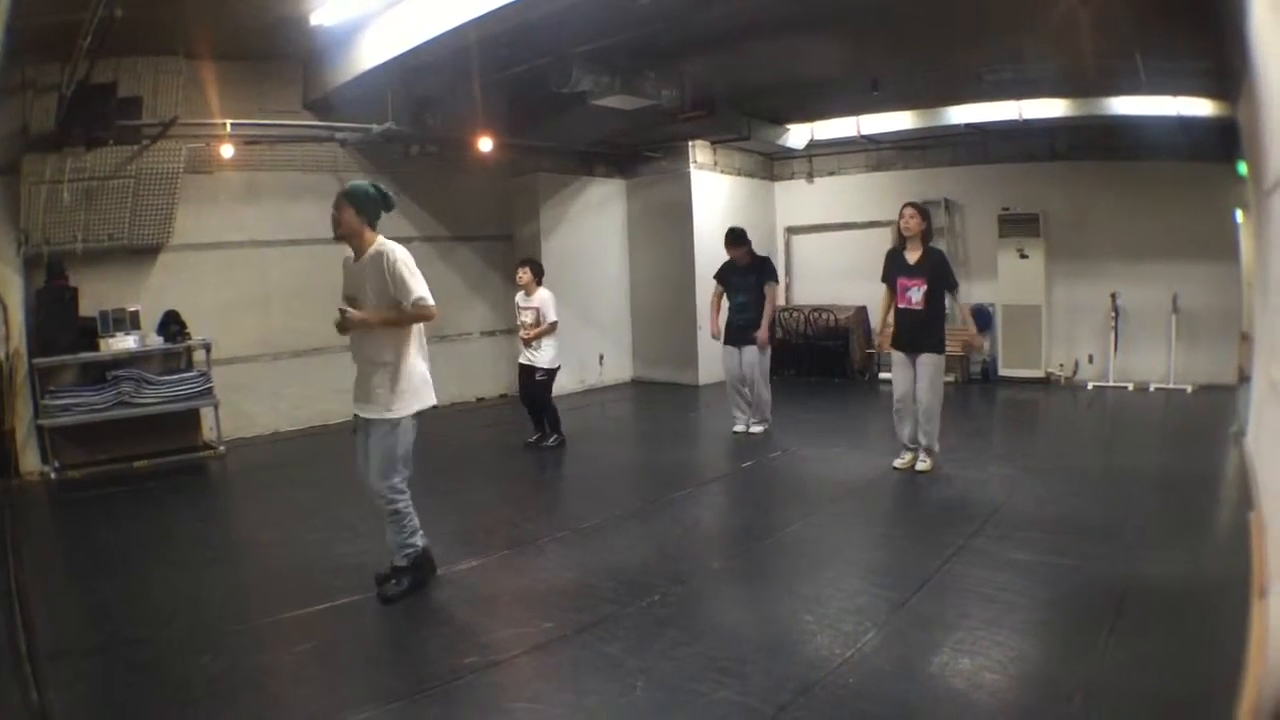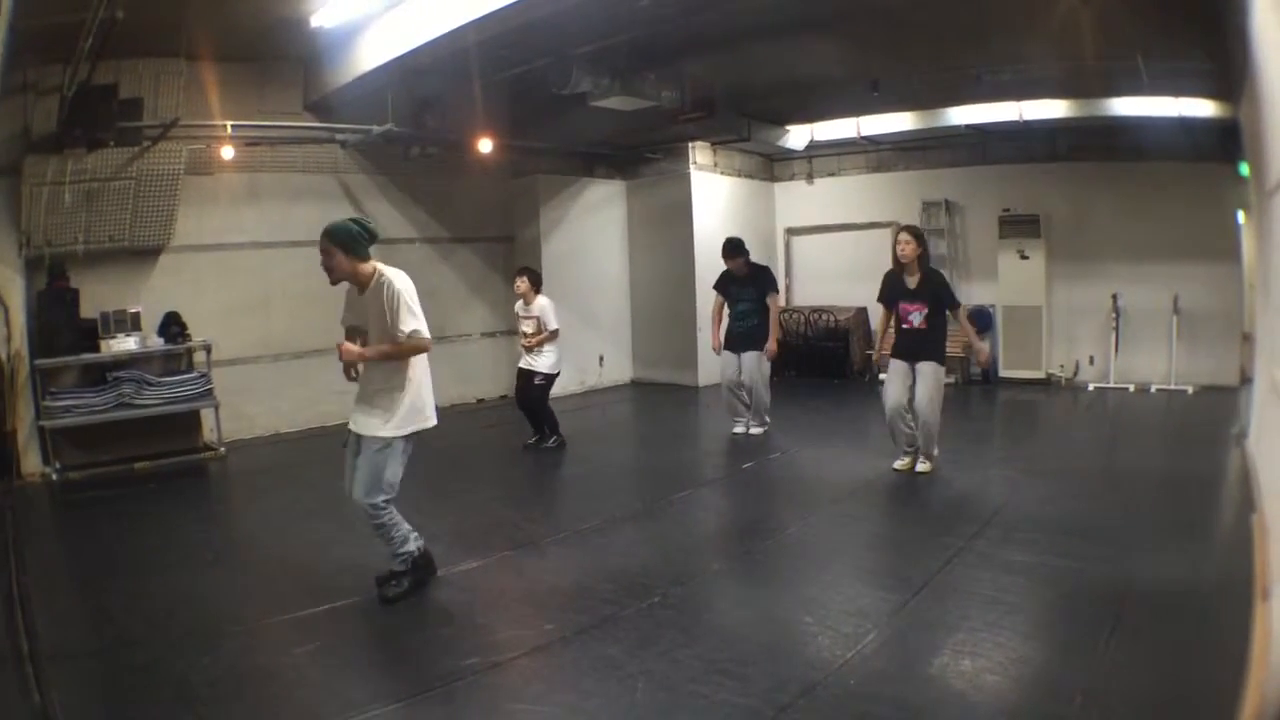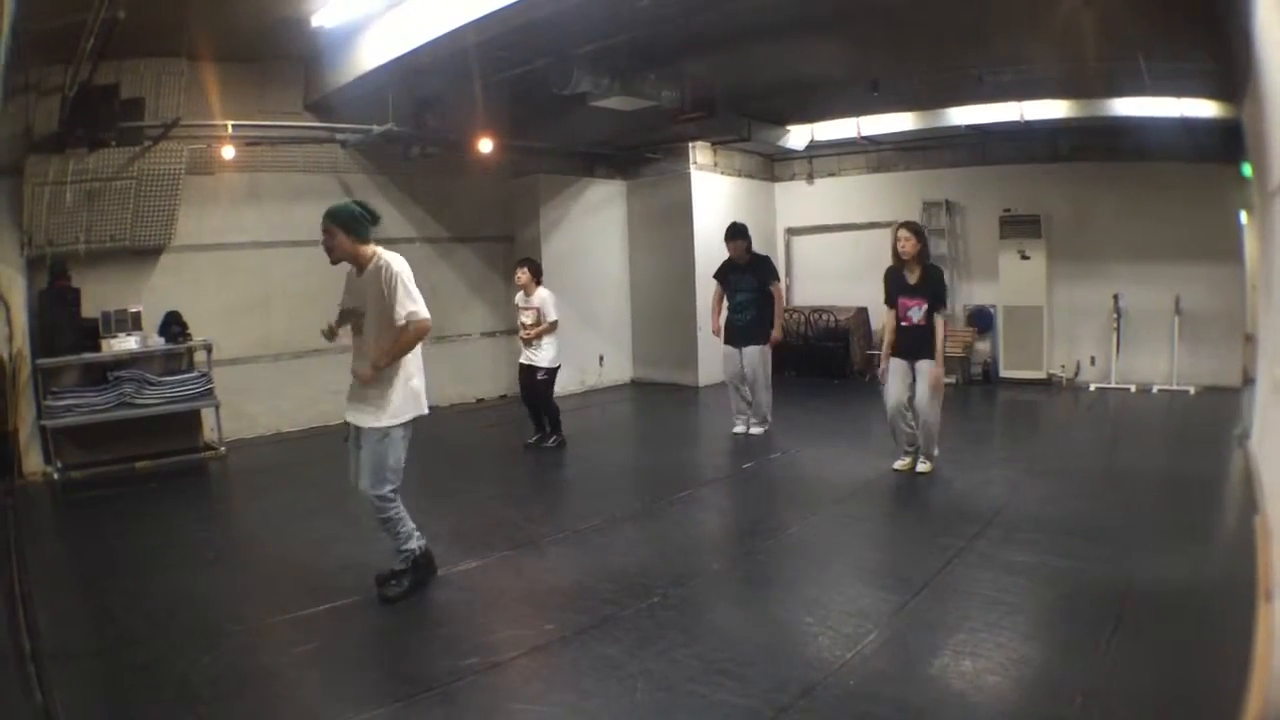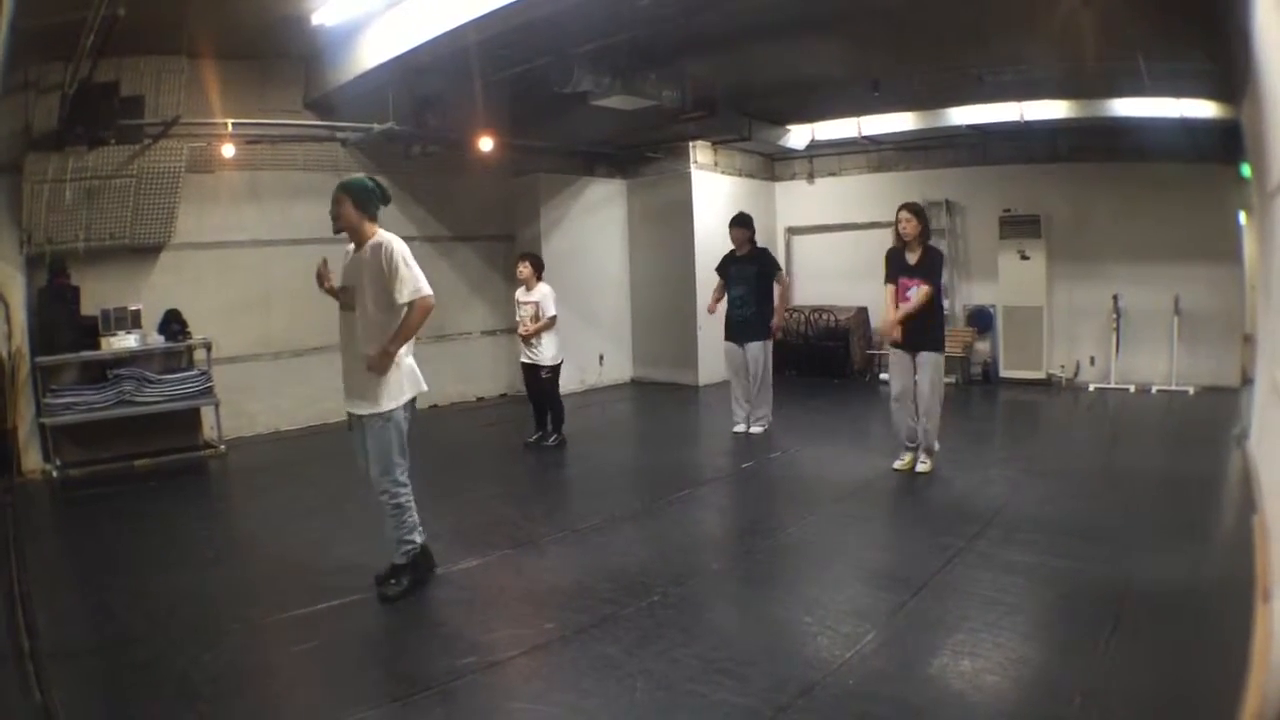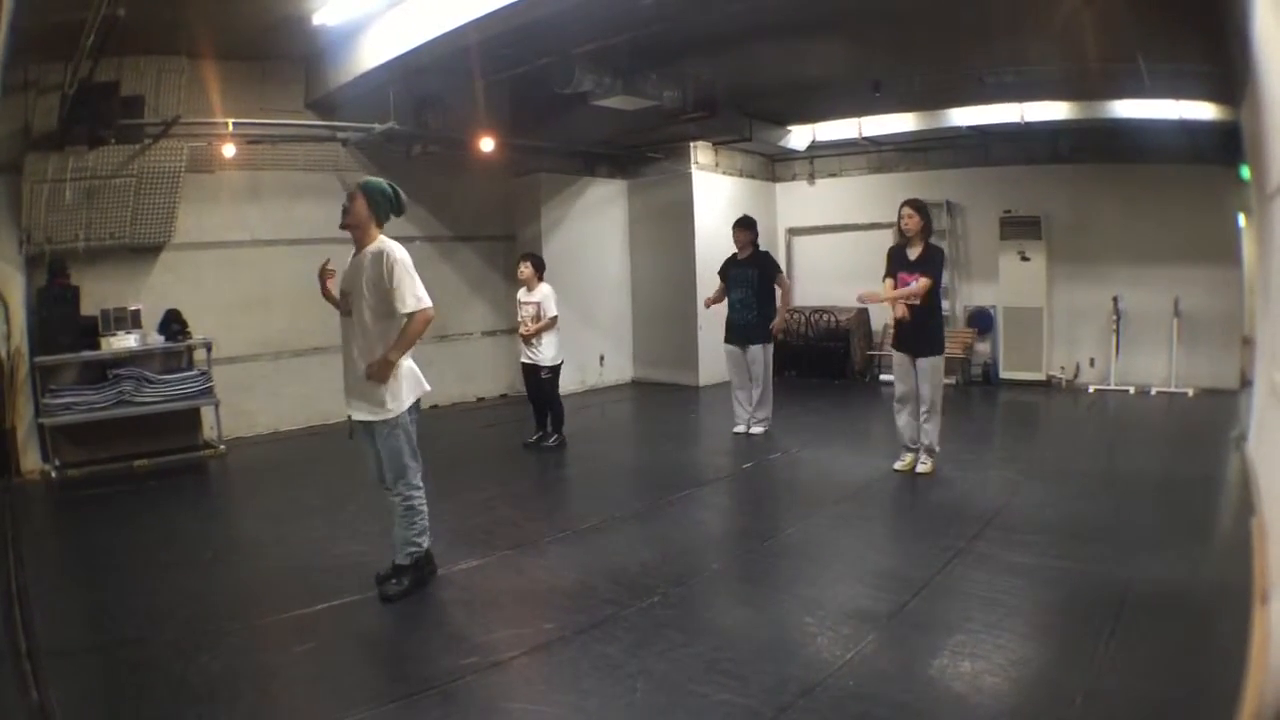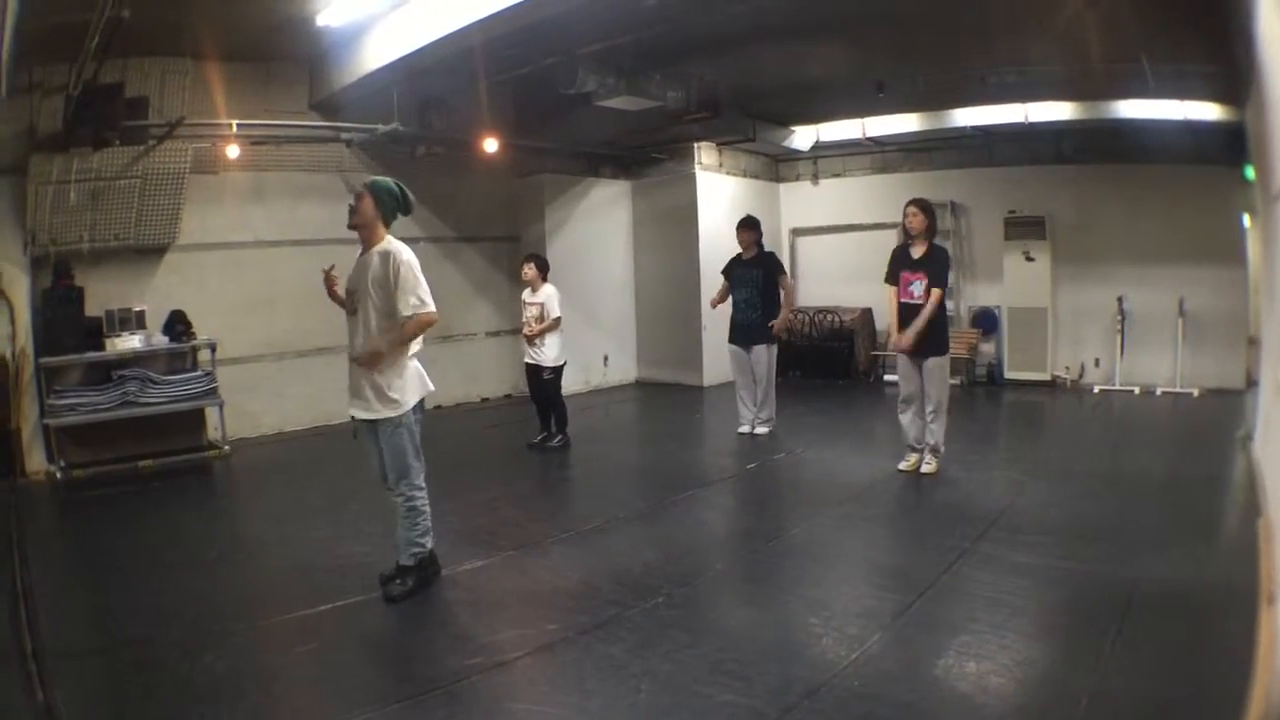
dt=0.2s
person 1, frame 1
left shoulder: (391, 255)
right shoulder: (350, 261)
left elbow: (426, 309)
left wrist: (368, 319)
right wrist: (348, 320)
left hip: (398, 388)
right hip: (370, 388)
left knee: (388, 482)
right knee: (375, 479)
left ankle: (413, 561)
right ankle: (409, 556)
person 1, frame 2
left shoulder: (393, 284)
right shoulder: (352, 291)
left elbow: (420, 342)
left wrist: (365, 353)
right wrist: (349, 359)
left hip: (398, 410)
right hip: (370, 405)
left knee: (371, 497)
right knee: (359, 491)
left ankle: (414, 560)
right ankle: (408, 557)
person 1, frame 3
left shoulder: (391, 267)
right shoulder: (353, 274)
left elbow: (420, 325)
left wrist: (378, 364)
right wrist: (336, 326)
left hip: (393, 399)
right hip: (364, 399)
left knee: (378, 488)
right knee: (366, 484)
left ankle: (415, 559)
right ankle: (409, 557)
person 1, frame 4
left shoulder: (388, 247)
right shoulder: (352, 252)
left elbow: (424, 301)
left wrist: (389, 350)
right wrist: (329, 288)
left hip: (388, 386)
right hip: (360, 386)
left knee: (390, 477)
right knee: (376, 475)
left ankle: (414, 557)
right ankle: (408, 554)
person 1, frame 5
left shoulder: (390, 254)
right shoulder: (354, 259)
left elbow: (423, 312)
left wrist: (390, 360)
right wrist: (328, 295)
left hip: (391, 391)
right hip: (363, 392)
left knee: (404, 480)
right knee: (389, 480)
left ankle: (414, 560)
right ankle: (411, 557)
person 1, frame 6
left shoulder: (397, 256)
right shoulder: (361, 258)
left elbow: (426, 316)
left wrist: (383, 353)
right wrist: (335, 296)
left hip: (395, 389)
right hip: (367, 391)
left knee: (408, 482)
right knee: (393, 481)
left ankle: (417, 562)
right ankle: (415, 557)
person 2, frame 1
left shoulder: (936, 257)
right shoulder: (893, 256)
left elbow: (954, 293)
left wrist: (970, 327)
right wrist: (880, 329)
left hip: (930, 339)
right hip: (902, 338)
left knee: (927, 398)
right knee: (902, 397)
left ankle: (927, 450)
right ankle: (908, 448)
person 2, frame 2
left shoulder: (934, 278)
right shoulder: (891, 278)
left elbow: (957, 312)
left wrist: (977, 344)
right wrist: (878, 347)
left hip: (931, 353)
right hip: (901, 353)
left knee: (925, 407)
right knee: (894, 405)
left ankle: (926, 454)
right ankle: (908, 450)
person 2, frame 3
left shoulder: (934, 274)
right shoulder: (892, 275)
left elbow: (939, 319)
right elbow: (891, 316)
left wrist: (939, 362)
right wrist: (883, 358)
left hip: (928, 352)
right hip: (900, 351)
left knee: (925, 406)
right knee: (895, 403)
left ankle: (926, 454)
right ankle: (908, 450)
person 2, frame 4
left shoulder: (934, 256)
right shoulder: (893, 255)
left elbow: (924, 294)
right elbow: (891, 292)
left wrist: (896, 316)
right wrist: (891, 323)
left hip: (929, 337)
right hip: (902, 335)
left knee: (928, 397)
right knee: (900, 395)
left ankle: (927, 450)
right ankle: (909, 448)
person 2, frame 5
left shoulder: (935, 254)
right shoulder: (895, 252)
left elbow: (921, 287)
right elbow: (890, 285)
left wrist: (882, 297)
right wrist: (896, 304)
left hip: (929, 336)
right hip: (902, 336)
left knee: (929, 398)
right knee: (903, 396)
left ankle: (927, 452)
right ankle: (910, 449)
person 2, frame 6
left shoulder: (939, 255)
right shoulder: (898, 253)
left elbow: (935, 297)
right elbow: (893, 294)
left wrist: (914, 331)
right wrist: (894, 330)
left hip: (933, 338)
right hip: (905, 337)
left knee: (934, 399)
right knee: (908, 397)
left ankle: (933, 453)
right ankle: (914, 450)
person 3, frame 1
left shoulder: (763, 265)
right shoulder: (727, 268)
left elbow: (770, 297)
right elbow: (717, 296)
left wrist: (764, 329)
right wrist: (715, 323)
left hip: (755, 333)
right hip: (733, 332)
left knee: (755, 377)
right knee: (733, 377)
left ankle: (760, 419)
right ankle: (741, 418)
person 3, frame 2
left shoulder: (763, 274)
right shoulder: (725, 278)
left elbow: (773, 307)
right elbow: (718, 308)
left wrist: (773, 340)
right wrist: (715, 337)
left hip: (757, 340)
right hip: (733, 338)
left knee: (753, 382)
right knee: (728, 380)
left ankle: (759, 421)
right ankle: (741, 420)
person 3, frame 3
left shoulder: (763, 264)
right shoulder: (726, 267)
left elbow: (777, 296)
right elbow: (718, 296)
left wrist: (777, 327)
right wrist: (715, 321)
left hip: (758, 333)
right hip: (733, 331)
left knee: (756, 377)
right knee: (733, 376)
left ankle: (760, 420)
right ankle: (741, 419)
person 3, frame 4
left shoulder: (763, 256)
right shoulder: (728, 260)
left elbow: (783, 284)
right elbow: (720, 287)
left wrist: (779, 314)
right wrist: (714, 301)
left hip: (758, 328)
right hip: (733, 327)
left knee: (759, 375)
right knee: (737, 376)
left ankle: (760, 420)
right ankle: (741, 419)
person 3, frame 5
left shoulder: (764, 260)
right shoulder: (729, 263)
left elbow: (784, 287)
right elbow: (723, 290)
left wrist: (780, 315)
right wrist: (713, 299)
left hip: (759, 330)
right hip: (734, 330)
left knee: (760, 378)
right knee: (738, 378)
left ankle: (760, 421)
right ankle: (742, 420)
person 3, frame 6
left shoulder: (769, 260)
right shoulder: (734, 264)
left elbow: (787, 289)
right elbow: (725, 290)
left wrist: (783, 316)
right wrist: (717, 299)
left hip: (763, 330)
right hip: (738, 330)
left knee: (764, 378)
right knee: (742, 378)
left ankle: (764, 421)
right ankle: (747, 420)
person 4, frame 1
left shoulder: (545, 296)
right shoulder: (519, 297)
left elbow: (553, 325)
left wrist: (533, 334)
right wrist: (522, 333)
left hip: (545, 357)
right hip: (527, 356)
left knee: (542, 397)
right knee: (526, 397)
left ankle: (556, 433)
right ankle: (540, 431)
person 4, frame 2
left shoulder: (544, 304)
right shoulder: (518, 306)
left elbow: (554, 332)
left wrist: (535, 341)
right wrist: (523, 340)
left hip: (545, 361)
right hip: (527, 361)
left knee: (537, 401)
right knee: (522, 400)
left ankle: (556, 435)
right ankle: (540, 433)
person 4, frame 3
left shoulder: (544, 295)
right shoulder: (518, 298)
left elbow: (553, 324)
left wrist: (535, 333)
right wrist: (522, 333)
left hip: (546, 356)
right hip: (527, 356)
left knee: (543, 396)
right knee: (528, 396)
left ankle: (556, 434)
right ankle: (540, 431)
person 4, frame 4
left shoulder: (544, 291)
right shoulder: (519, 293)
left elbow: (551, 319)
left wrist: (533, 330)
right wrist: (520, 330)
left hip: (547, 354)
right hip: (528, 354)
left knee: (550, 394)
right knee: (534, 395)
left ankle: (557, 433)
right ankle: (541, 430)
person 4, frame 5
left shoulder: (546, 291)
right shoulder: (521, 293)
left elbow: (552, 319)
left wrist: (533, 329)
right wrist: (522, 329)
left hip: (547, 354)
right hip: (528, 354)
left knee: (550, 395)
right knee: (534, 395)
left ankle: (557, 434)
right ankle: (541, 431)
person 4, frame 6
left shoulder: (549, 291)
right shoulder: (526, 294)
left elbow: (556, 320)
left wrist: (536, 330)
right wrist: (525, 330)
left hip: (550, 355)
right hip: (532, 355)
left knee: (553, 395)
right knee: (537, 396)
left ankle: (561, 434)
right ankle: (545, 431)
